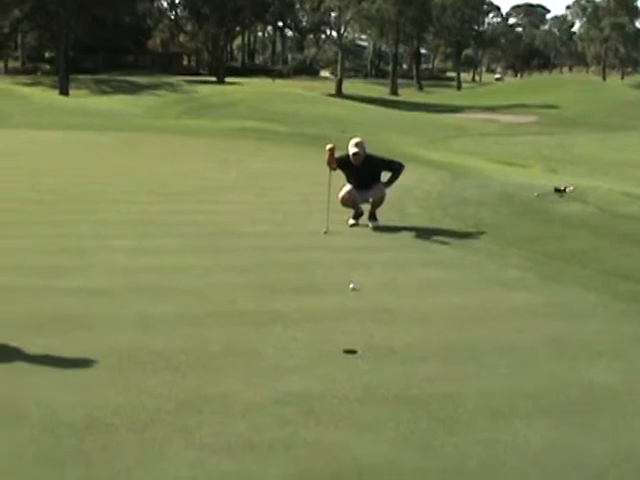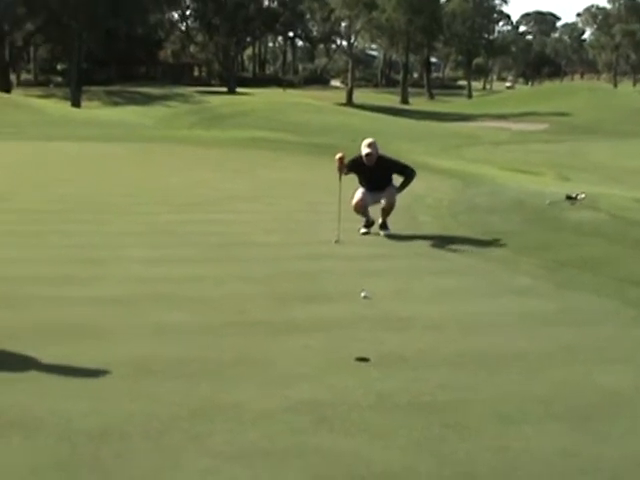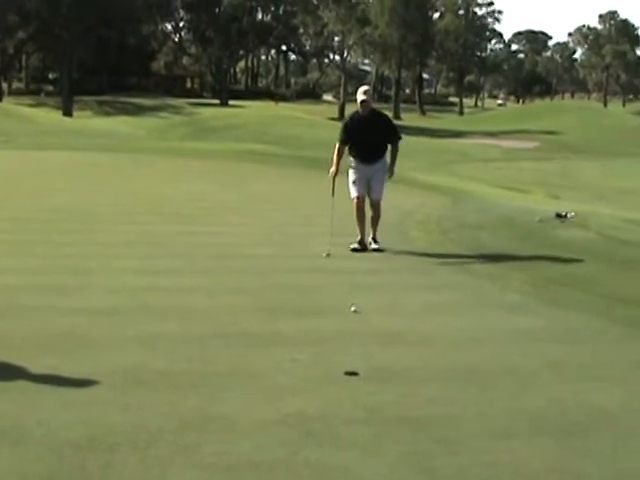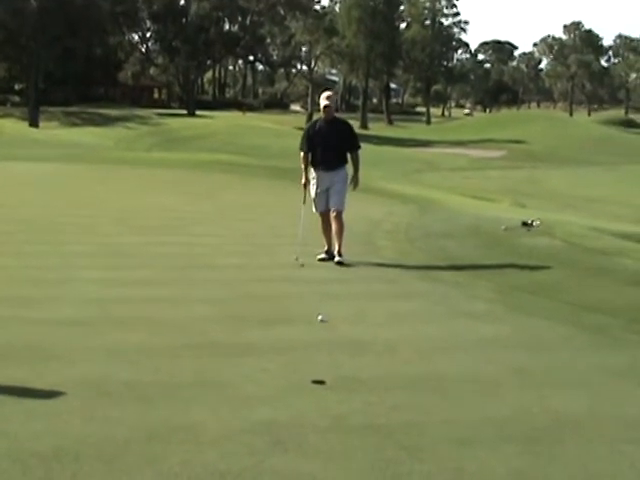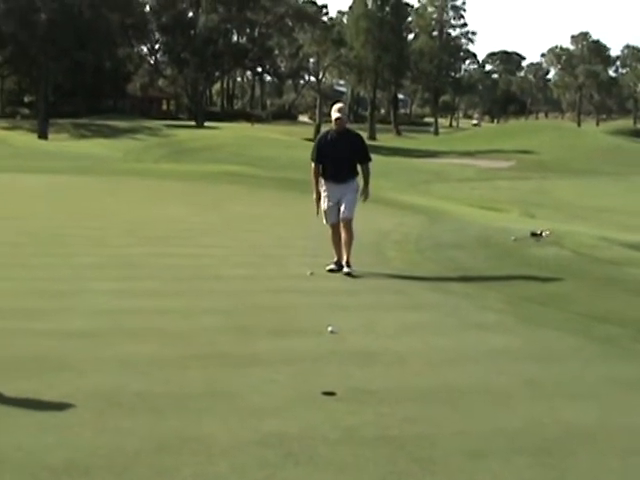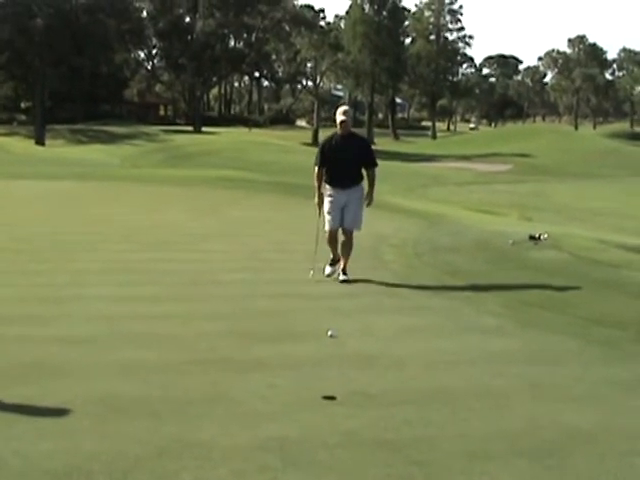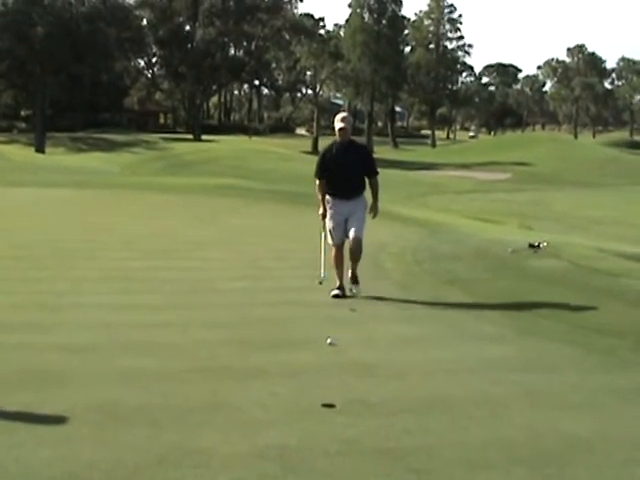
dt=0.7s
person 1, frame 1
left shoulder: (374, 161)
right shoulder: (345, 160)
left elbow: (399, 167)
right elbow: (332, 165)
left wrist: (387, 184)
right wrist: (330, 154)
left hip: (372, 189)
right hip: (354, 190)
left knee: (380, 193)
right knee: (343, 197)
left ankle: (372, 213)
right ankle: (358, 211)
person 1, frame 2
left shoulder: (387, 162)
right shoulder: (357, 161)
left elbow: (411, 173)
right elbow: (342, 171)
left wrist: (399, 189)
right wrist: (340, 162)
left hip: (384, 190)
right hip: (367, 191)
left knee: (390, 200)
right knee: (357, 204)
left ankle: (383, 221)
right ankle: (368, 220)
person 1, frame 3
left shoulder: (383, 119)
right shoulder: (351, 120)
left elbow: (394, 142)
right elbow: (341, 144)
left wrist: (392, 165)
right wrist: (335, 166)
left hip: (378, 165)
right hip: (357, 165)
left knee: (375, 203)
right knee: (358, 201)
left ankle: (373, 237)
right ankle: (361, 240)
person 1, frame 4
left shoulder: (344, 126)
right shoulder: (312, 127)
left elbow: (354, 151)
right elbow: (304, 152)
left wrist: (356, 173)
right wrist: (305, 174)
left hip: (338, 174)
right hip: (318, 174)
left knee: (336, 213)
right knee: (323, 214)
left ankle: (338, 252)
right ankle: (328, 249)
person 1, frame 5
left shoulder: (356, 138)
right shoulder: (323, 139)
left elbow: (364, 164)
right elbow: (315, 165)
left wrist: (366, 185)
right wrist: (316, 189)
left hip: (349, 185)
right hip: (329, 186)
left knee: (346, 222)
right knee: (334, 225)
left ankle: (347, 262)
right ankle: (338, 260)
person 1, frame 6
left shoulder: (362, 143)
right shoulder: (327, 143)
left elbow: (370, 168)
right elbow: (319, 169)
left wrist: (371, 191)
right wrist: (318, 193)
left hip: (354, 191)
right hip: (332, 191)
left knee: (348, 232)
right knee: (331, 231)
left ankle: (343, 269)
right ankle: (334, 257)
person 1, frame 7
left shoulder: (362, 151)
right shoulder: (327, 152)
left elbow: (372, 178)
right elbow: (320, 181)
left wrist: (375, 201)
right wrist: (322, 204)
left hip: (357, 202)
right hip: (334, 203)
left knee: (356, 241)
right knee: (337, 245)
left ankle: (353, 272)
right ankle: (339, 285)
